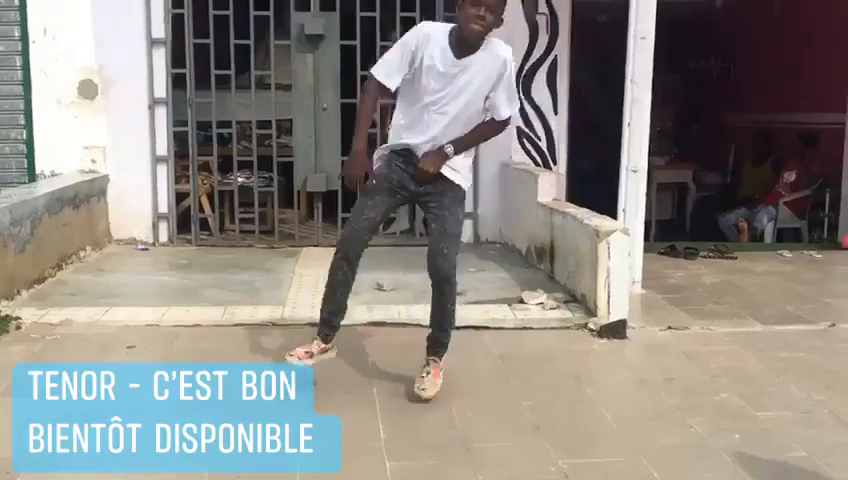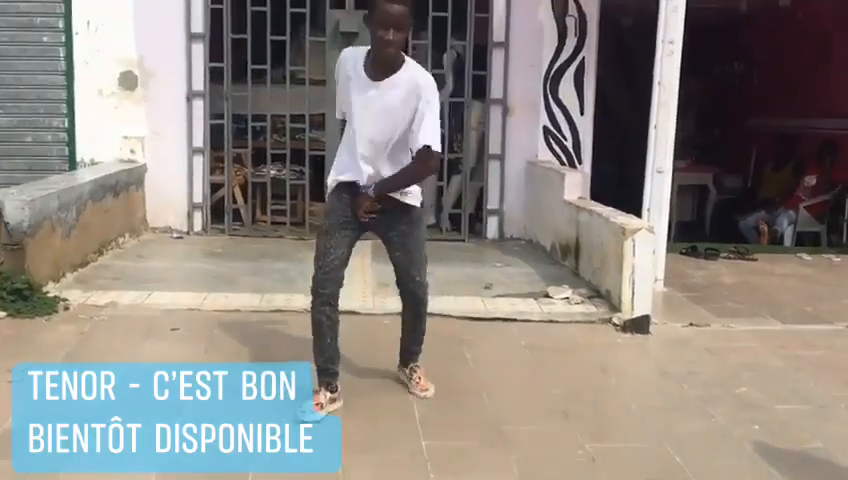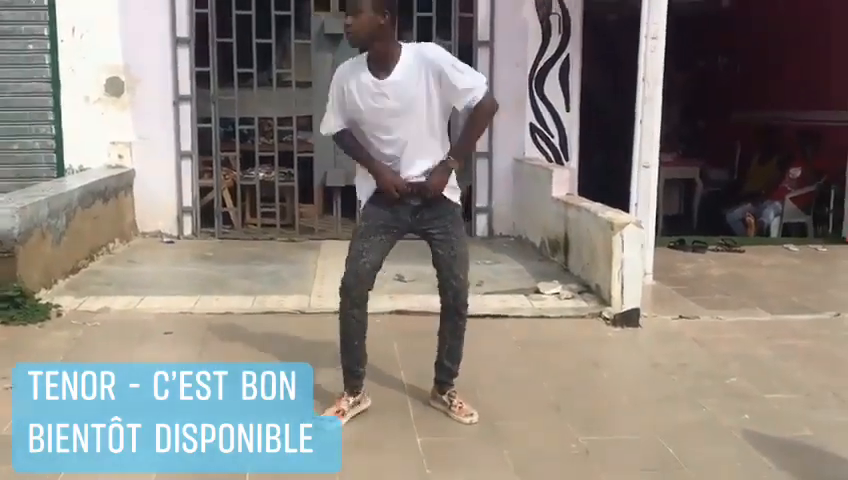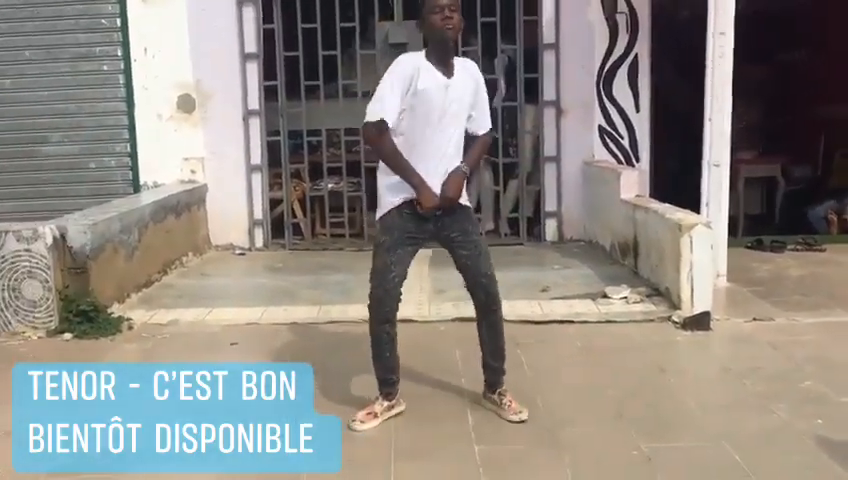
dt=1s
person 1, frame 1
left shoulder: (499, 59)
right shoulder: (422, 36)
left elbow: (498, 120)
right elbow: (373, 88)
left wrist: (447, 151)
right wrist: (357, 151)
left hip: (446, 173)
right hip: (398, 159)
left knee: (443, 271)
right knee: (350, 244)
left ankle: (435, 358)
right ankle: (325, 338)
person 1, frame 2
left shoulder: (420, 84)
right shoulder: (347, 62)
left elbow: (429, 158)
left wrist: (377, 191)
left hip: (397, 197)
right hip: (346, 191)
left knee: (415, 290)
right knee: (324, 287)
left ankle: (409, 364)
right ankle: (328, 387)
person 1, frame 3
left shoulder: (429, 59)
right shoulder: (346, 76)
left elbow: (486, 104)
right elbow: (340, 131)
left wrist: (447, 166)
right wrist: (374, 168)
left hip: (437, 197)
right hip: (385, 198)
left knee: (456, 294)
right knee: (353, 287)
left ankle: (445, 389)
right ankle: (353, 392)
person 1, frame 4
left shoulder: (471, 74)
right shoulder: (407, 67)
left elbow: (482, 135)
right elbow: (374, 130)
left wrist: (459, 174)
right wrist: (420, 185)
left hip: (454, 203)
right hip: (404, 204)
left knee: (487, 292)
right knee: (382, 299)
left ankle: (494, 387)
right ankle: (388, 395)
